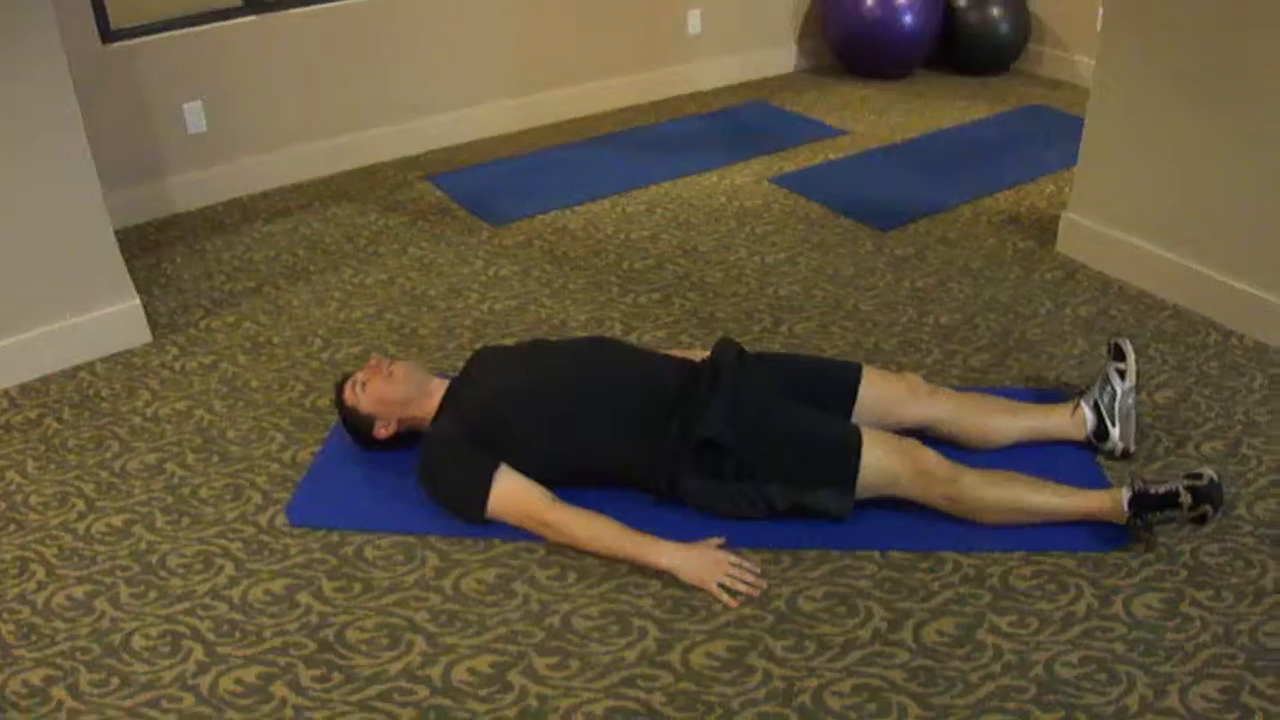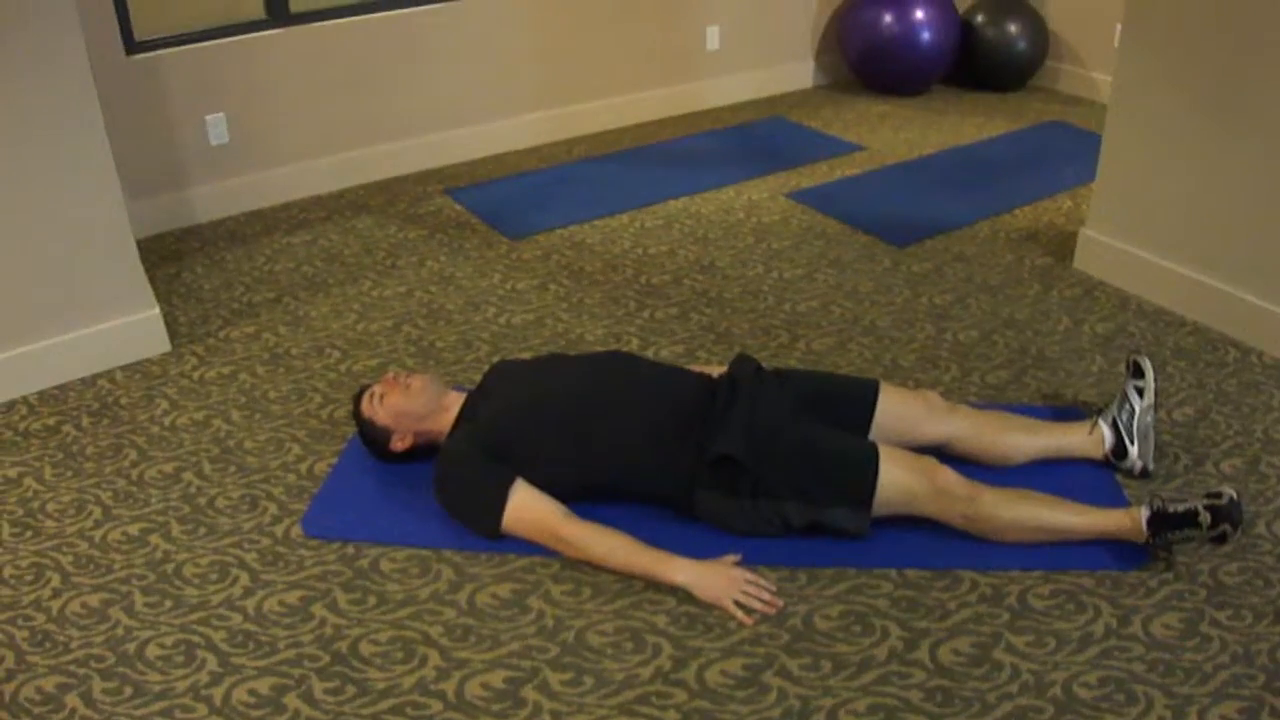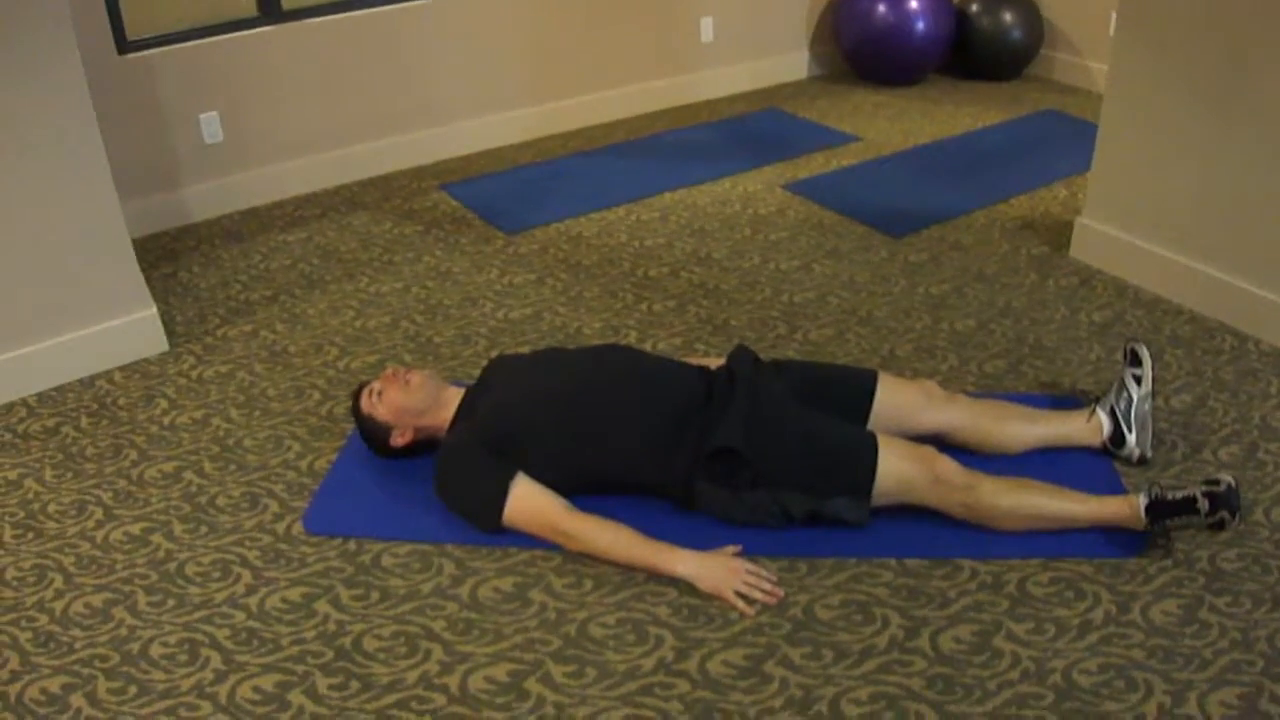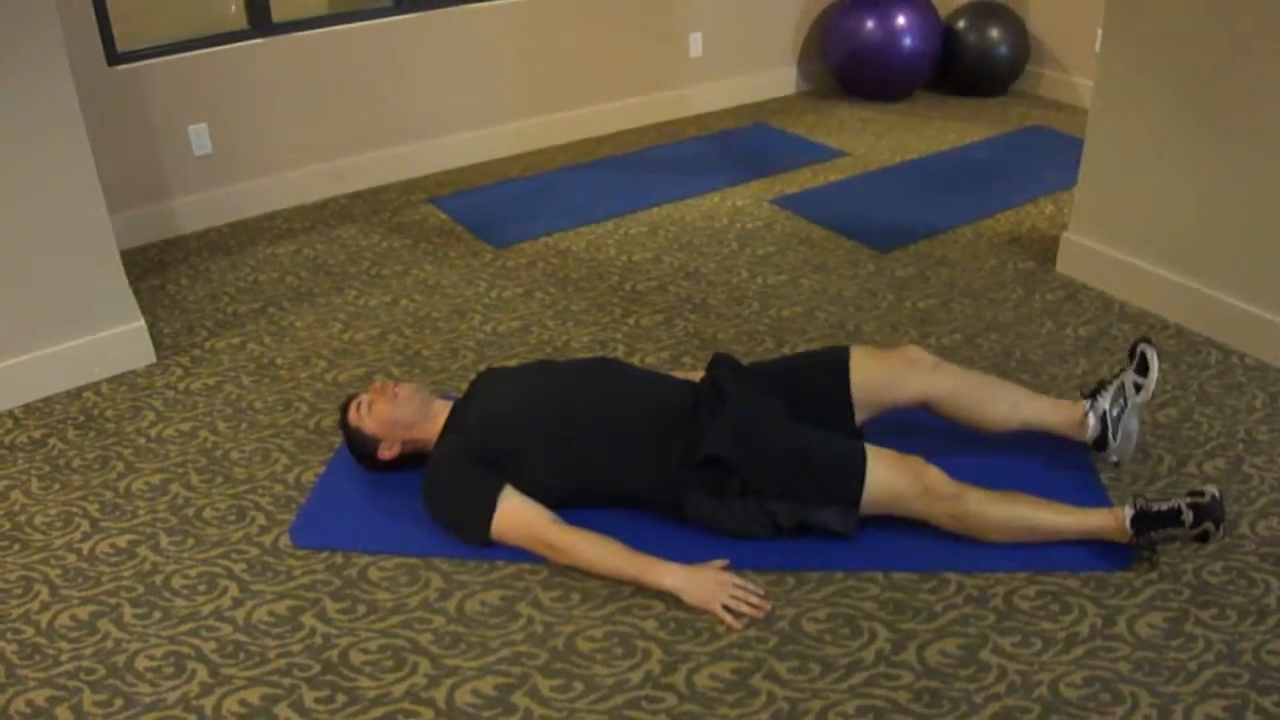
dt=0.5s
person 1, frame 1
left shoulder: (483, 368)
right shoulder: (450, 455)
right elbow: (548, 514)
left wrist: (683, 353)
right wrist: (674, 557)
left hip: (708, 379)
right hip: (705, 448)
left knee: (910, 394)
right knee: (918, 469)
left ankle: (1087, 419)
right ankle: (1122, 505)
person 1, frame 2
left shoulder: (502, 380)
right shoulder: (464, 472)
right elbow: (561, 530)
left wrist: (698, 368)
right wrist: (688, 573)
left hip: (725, 395)
right hip: (720, 464)
left knee: (930, 413)
right knee: (934, 488)
left ankle: (1107, 437)
right ankle: (1144, 524)
person 1, frame 3
left shoulder: (501, 377)
right shoulder: (465, 465)
right elbow: (564, 523)
left wrist: (699, 361)
right wrist: (690, 565)
left hip: (723, 387)
right hip: (721, 458)
left knee: (928, 403)
right knee: (934, 477)
left ankle: (1103, 425)
right ankle: (1141, 511)
person 1, frame 4
left shoulder: (488, 386)
right shoulder: (452, 479)
right elbow: (554, 537)
left wrist: (690, 377)
right wrist: (676, 579)
left hip: (713, 400)
right hip: (710, 471)
left knee: (911, 364)
right knee: (922, 487)
left ankle: (1088, 422)
right ankle: (1128, 522)
